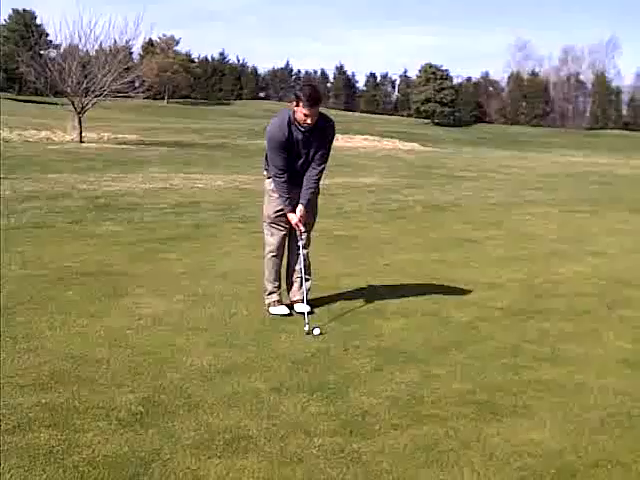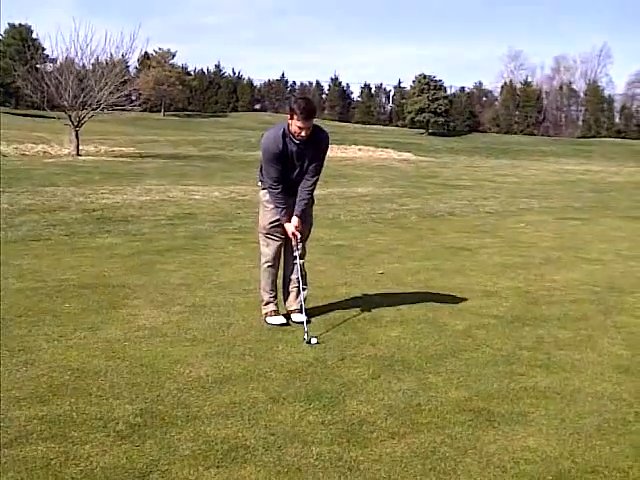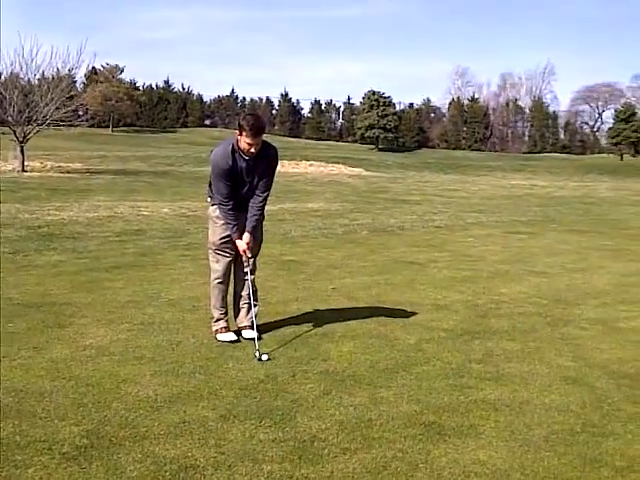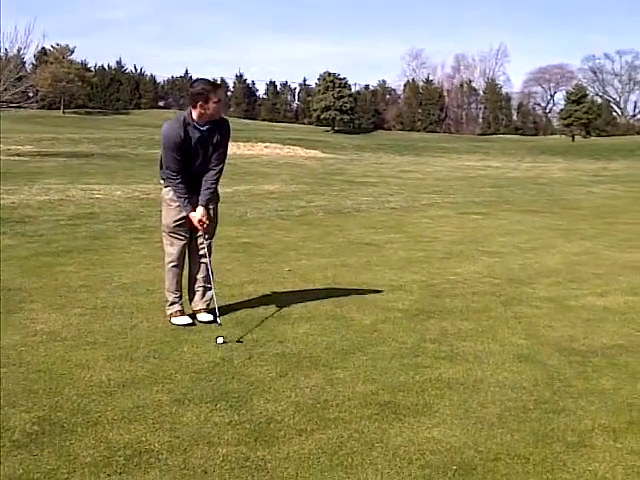
dt=0.7s
person 1, frame 1
left shoulder: (326, 126)
right shoulder: (277, 127)
left elbow: (317, 167)
right elbow: (279, 173)
left wrist: (303, 204)
right wrist: (289, 209)
left hip: (307, 184)
right hip: (278, 183)
left knee: (302, 242)
right knee: (275, 242)
left ankle: (297, 295)
right ankle: (272, 297)
person 1, frame 2
left shoulder: (320, 138)
right shoulder: (272, 140)
left elbow: (310, 179)
right elbow: (274, 184)
left wrist: (297, 214)
right wrist: (285, 220)
left hip: (302, 195)
right hip: (273, 194)
left knee: (298, 252)
right knee: (271, 252)
left ankle: (294, 304)
right ankle: (269, 307)
person 1, frame 3
left shoulder: (270, 154)
right shoulder: (221, 155)
left elbow: (261, 195)
right elbow: (224, 200)
left wrist: (249, 230)
right wrist: (236, 235)
left hip: (252, 211)
right hip: (223, 210)
left knee: (248, 268)
right knee: (221, 268)
left ankle: (245, 320)
right ankle: (220, 323)
person 1, frame 4
left shoulder: (221, 127)
right shoulder: (173, 130)
left elbow: (214, 169)
right elbow: (173, 174)
left wrist: (203, 205)
right wrist: (188, 210)
left hip: (206, 193)
right hip: (176, 193)
left knee: (203, 250)
right knee: (175, 251)
left ankle: (200, 303)
right ankle: (174, 307)
